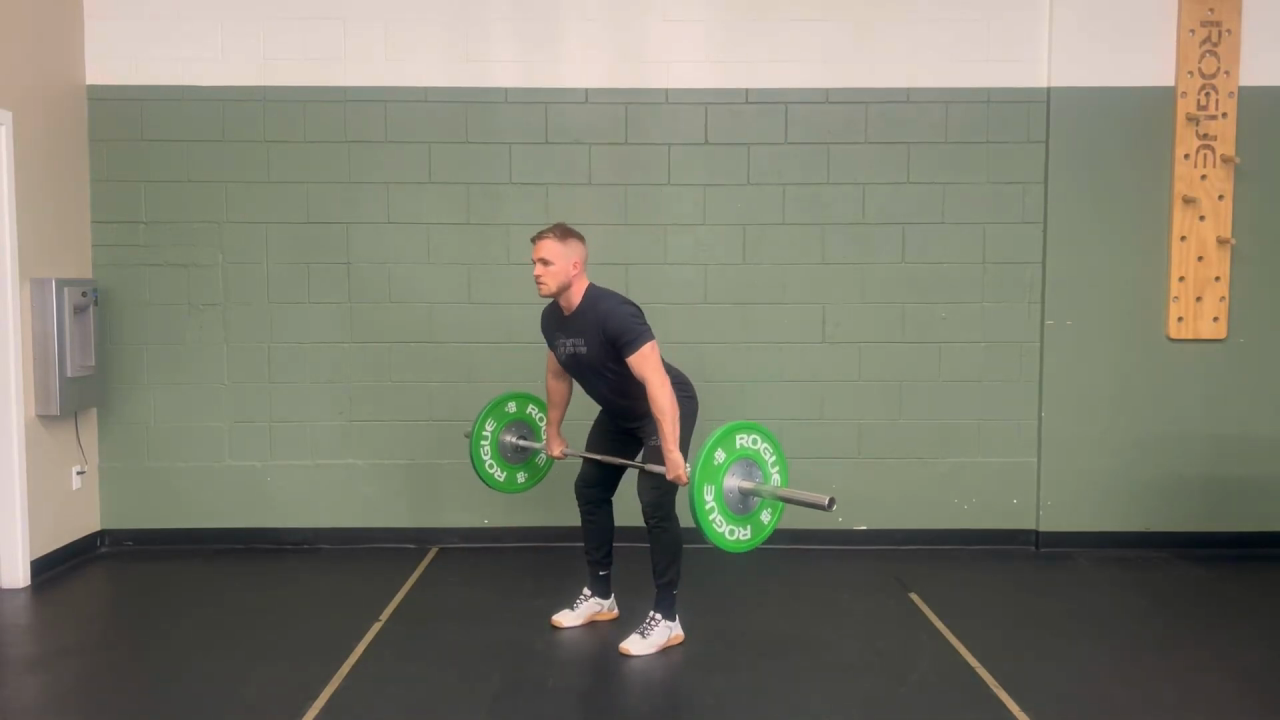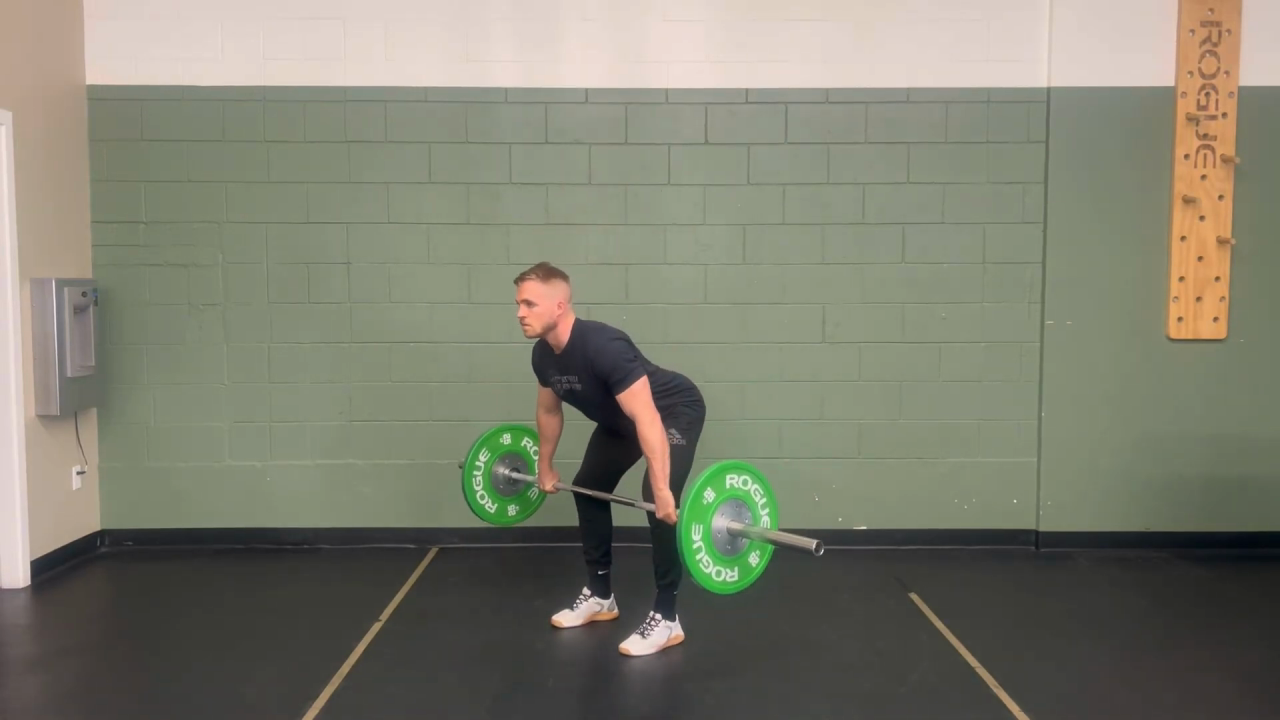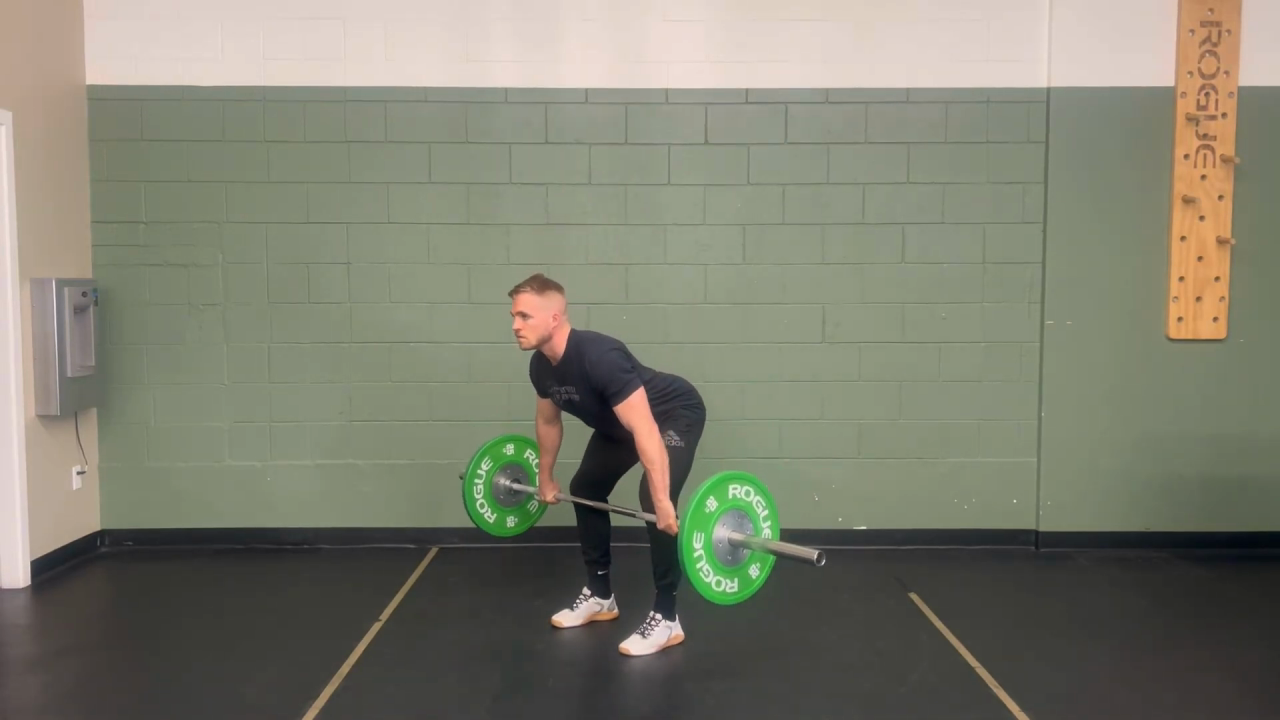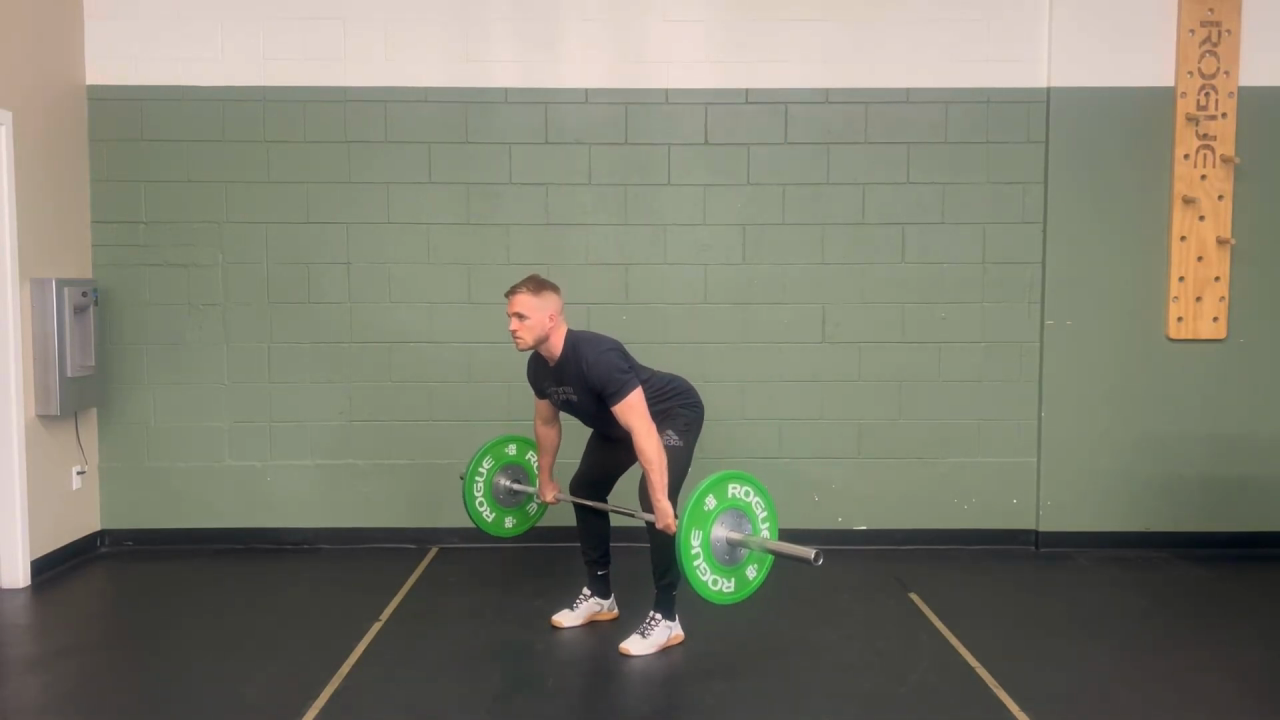
dt=0.5s
person 1, frame 1
left shoulder: (613, 312)
right shoulder: (552, 319)
left elbow: (657, 382)
right elbow: (558, 376)
left wrist: (672, 452)
right wrist: (553, 432)
left hip: (666, 407)
right hip: (619, 411)
left knee: (655, 500)
right knee: (590, 489)
left ankle: (666, 618)
right ankle: (599, 596)
person 1, frame 2
left shoulder: (603, 347)
right shoulder: (544, 356)
left elbow: (647, 419)
right elbow: (549, 410)
left wrist: (662, 491)
right wrist: (545, 466)
left hip: (675, 411)
right hip: (620, 418)
left knee: (658, 503)
right knee: (587, 487)
left ankle: (666, 619)
right ankle: (599, 595)
person 1, frame 3
left shoulder: (600, 357)
right shoulder: (541, 366)
left elbow: (645, 430)
right elbow: (548, 421)
left wrist: (663, 503)
right wrist: (545, 478)
left hip: (675, 413)
right hip: (619, 421)
left knee: (655, 501)
right knee: (585, 488)
left ankle: (665, 618)
right ankle: (599, 595)
person 1, frame 4
left shoulder: (597, 357)
right shoulder: (539, 368)
left elbow: (643, 429)
right elbow: (547, 422)
left wrist: (662, 501)
right wrist: (545, 478)
left hip: (673, 413)
right hip: (617, 420)
left knee: (655, 501)
right knee: (585, 489)
left ankle: (665, 618)
right ankle: (599, 596)
